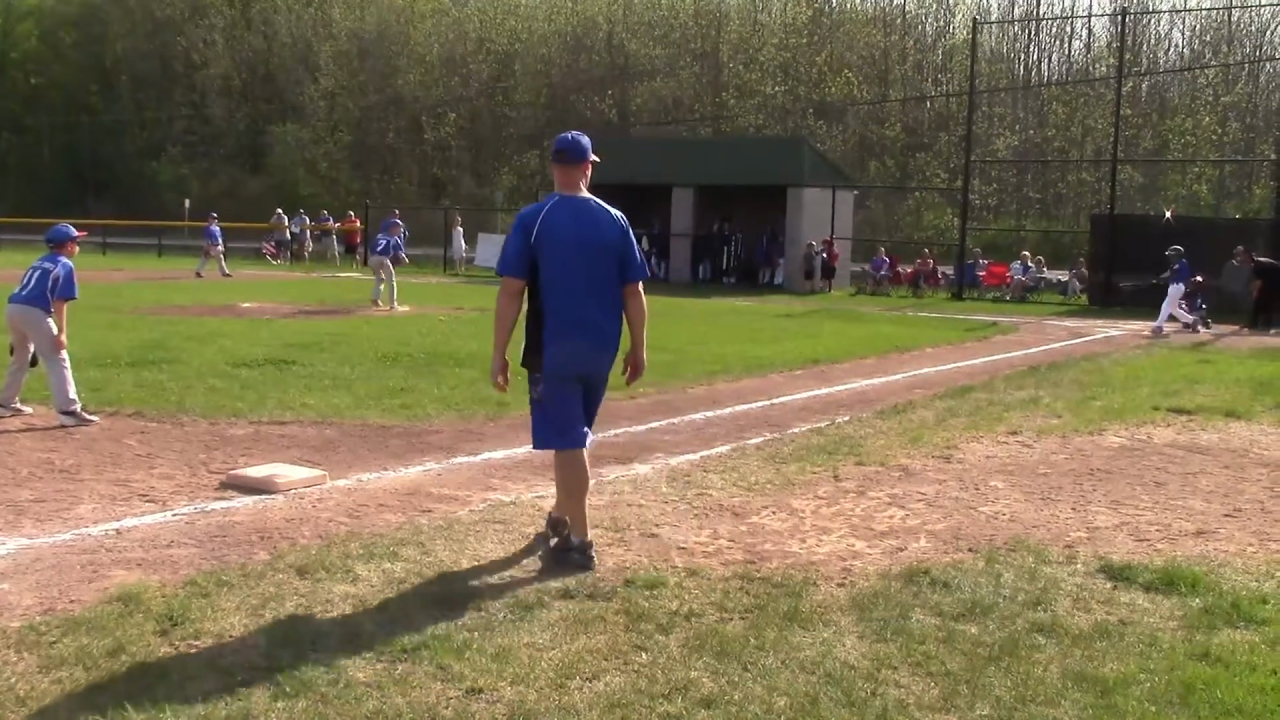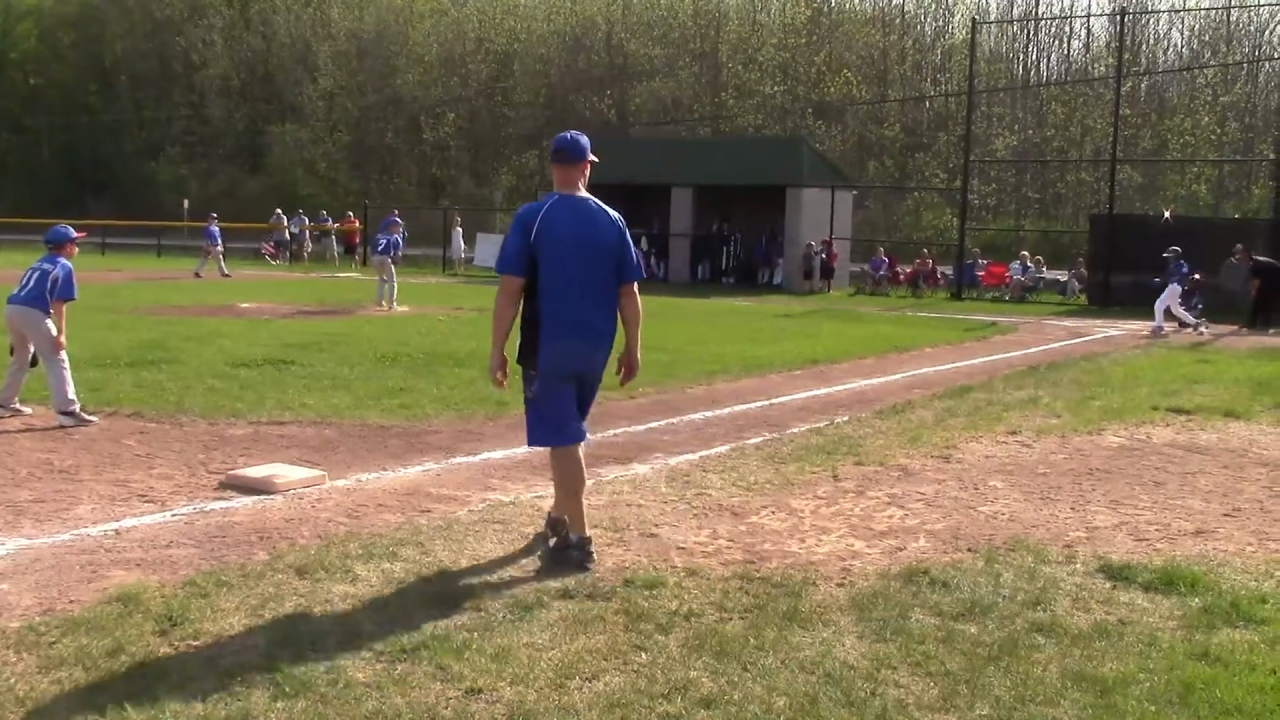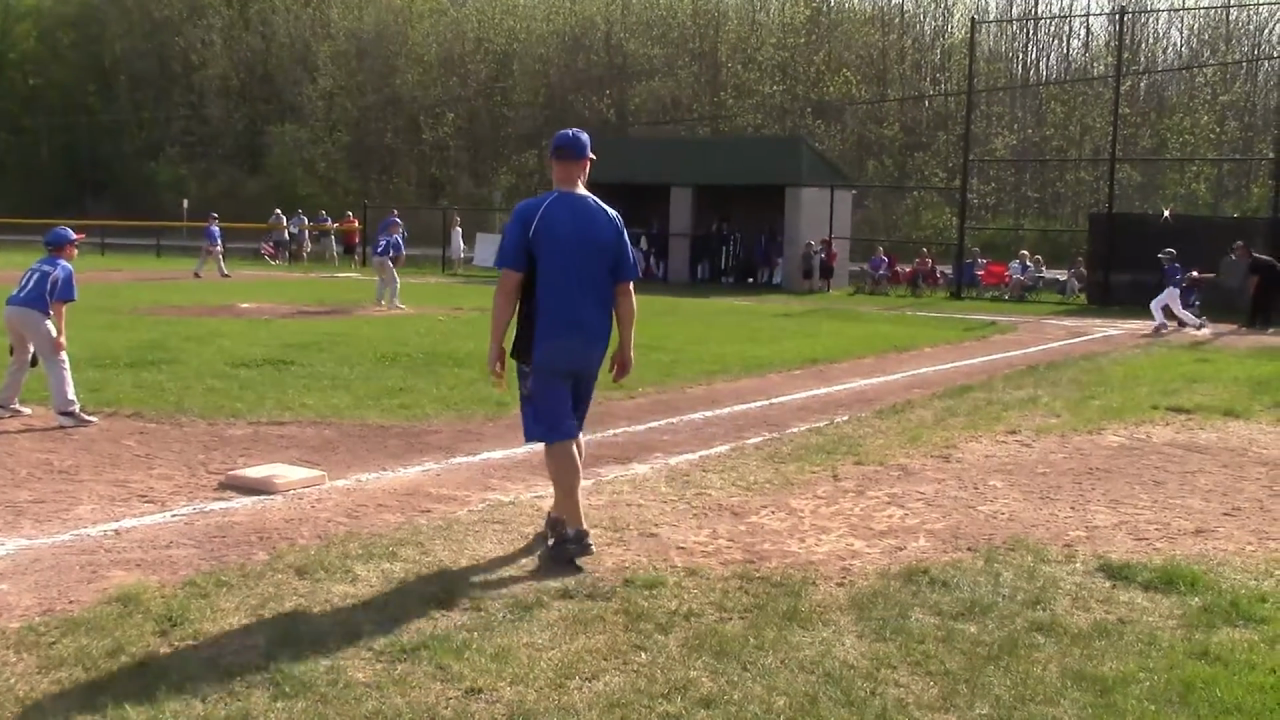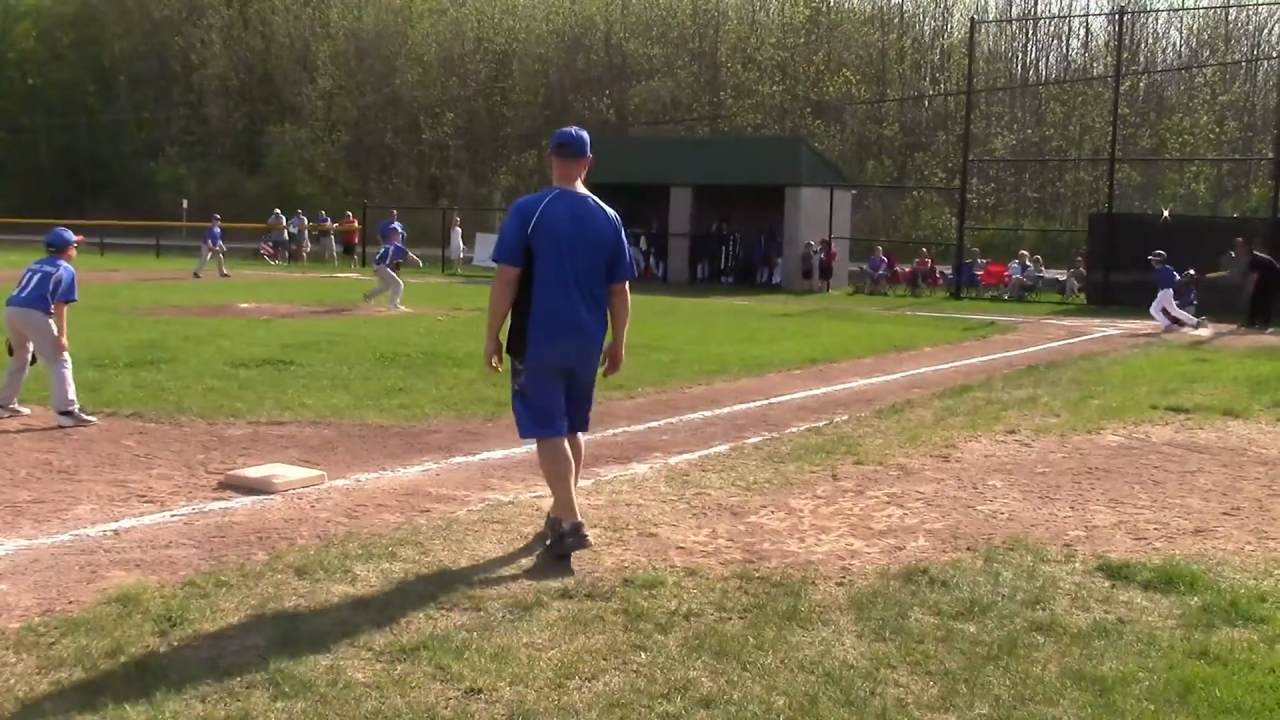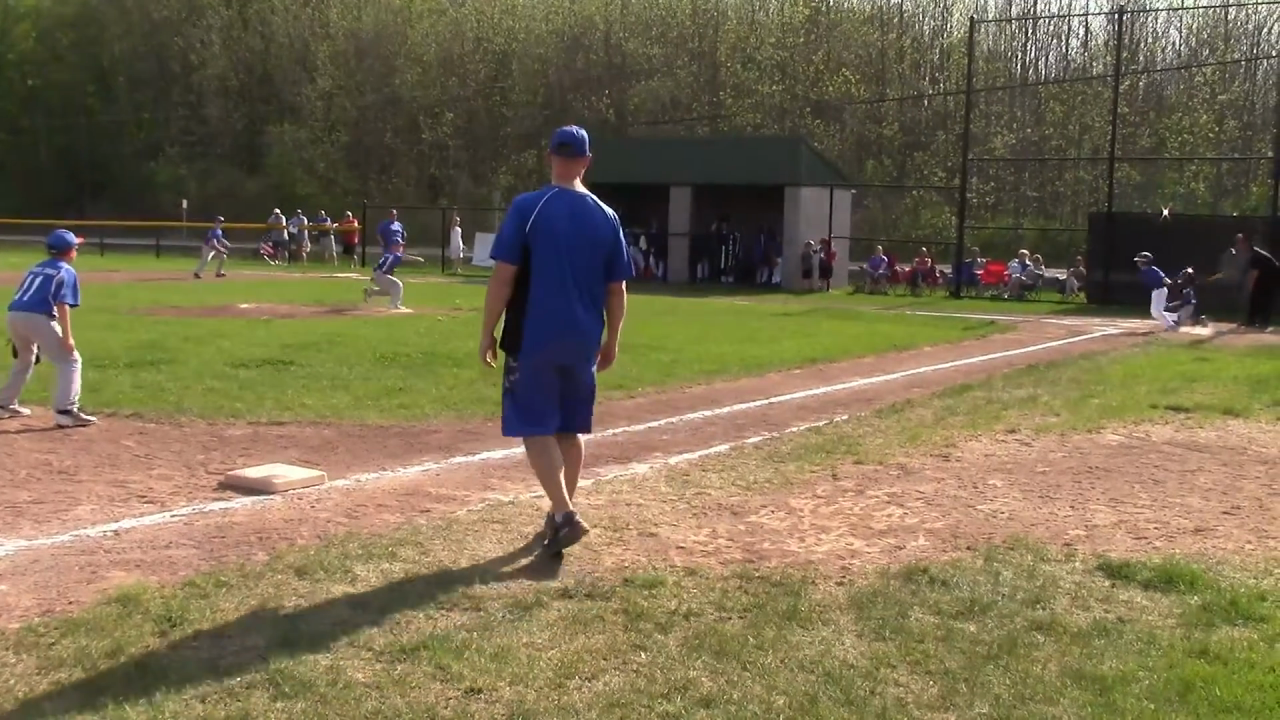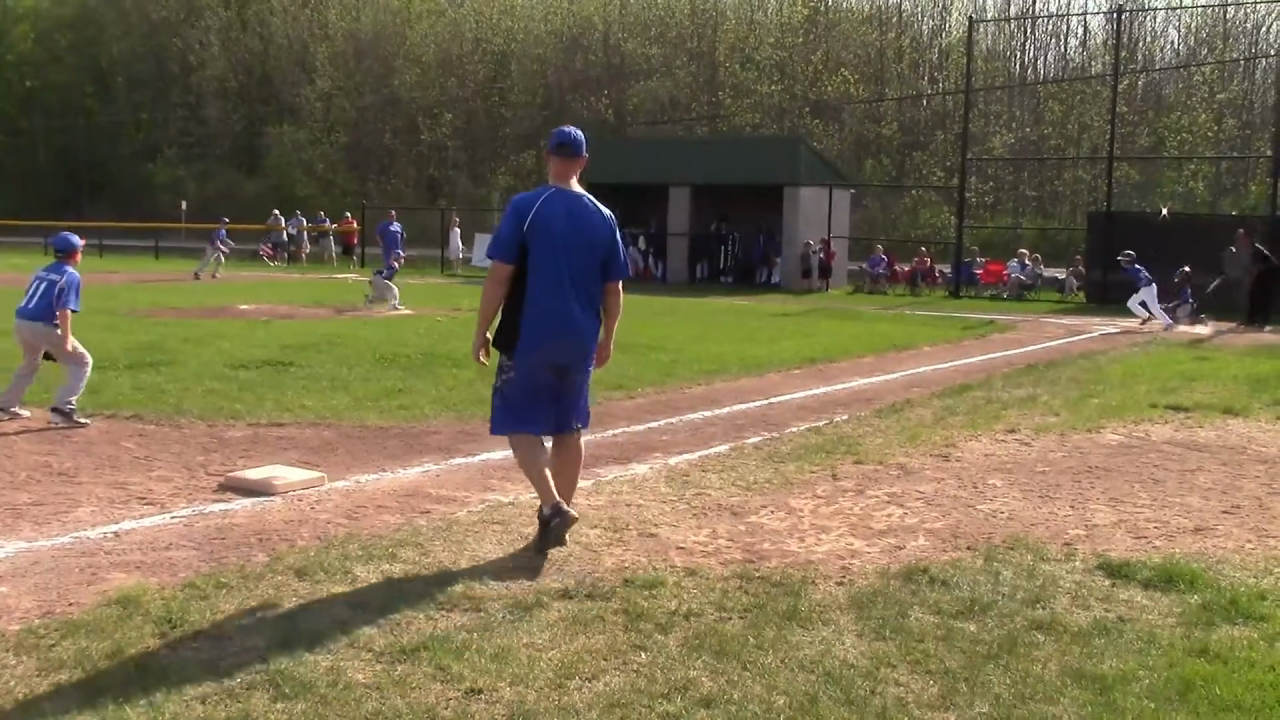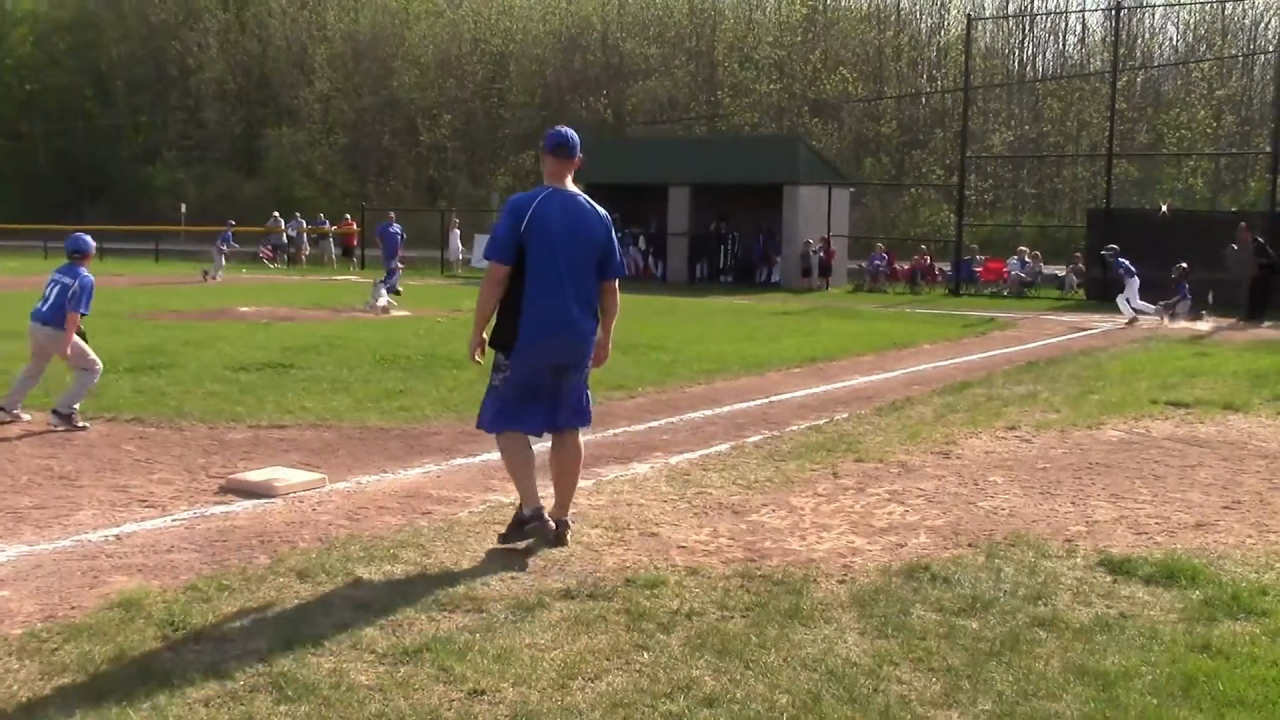
dt=0.1s
person 1, frame 1
left shoulder: (532, 219)
right shoulder: (614, 220)
left elbow: (511, 291)
right elbow: (633, 291)
left wrist: (499, 352)
right wrist: (638, 347)
left hip: (553, 351)
right hip: (600, 349)
left knee: (567, 442)
right knee: (578, 433)
left ankle: (579, 541)
right ankle: (562, 516)
person 1, frame 2
left shoulder: (531, 217)
right shoulder: (611, 220)
left elbow: (510, 290)
right elbow: (629, 292)
left wrist: (498, 348)
right wrist: (632, 347)
left hip: (548, 349)
right hip: (595, 348)
left knee: (562, 439)
right knee: (572, 430)
left ankle: (578, 538)
right ankle: (560, 517)
person 1, frame 3
left shoulder: (529, 213)
right shoulder: (610, 219)
left elbow: (509, 285)
right elbow: (624, 291)
left wrist: (496, 343)
right wrist: (626, 345)
left hip: (543, 346)
right hip: (590, 346)
left knee: (558, 435)
right knee: (571, 429)
left ankle: (575, 532)
right ankle: (561, 516)
person 1, frame 4
left shoulder: (528, 209)
right shoulder: (608, 218)
left elbow: (506, 279)
right elbow: (620, 290)
left wrist: (492, 335)
right wrist: (617, 343)
left hip: (537, 341)
right hip: (586, 343)
left knee: (546, 431)
right knee: (571, 429)
left ankle: (570, 520)
right ankle: (559, 516)
person 1, frame 5
left shoulder: (527, 207)
right shoulder: (606, 217)
left elbow: (503, 277)
right elbow: (616, 289)
left wrist: (488, 332)
right wrist: (610, 340)
left hip: (532, 339)
right hip: (582, 342)
left knee: (536, 428)
right knee: (570, 428)
left ankle: (564, 514)
right ankle: (559, 514)
person 1, frame 6
left shoulder: (524, 207)
right shoulder: (603, 217)
left elbow: (500, 276)
right elbow: (613, 289)
left wrist: (482, 329)
right wrist: (607, 337)
left hip: (527, 339)
right hip: (579, 342)
left knee: (518, 423)
right knee: (568, 428)
left ankle: (553, 508)
right ankle: (558, 516)
person 1, frame 7
left shoulder: (521, 207)
right shoulder: (599, 217)
left elbow: (496, 277)
right elbow: (609, 288)
left wrist: (478, 330)
right wrist: (604, 336)
left hip: (525, 339)
right hip: (577, 342)
left knee: (508, 422)
right knee: (567, 428)
left ankle: (531, 509)
right ankle: (559, 519)
person 2, frame 1
left shoulder: (40, 262)
right shoulder: (65, 265)
right elbow: (59, 301)
left wrist: (21, 331)
right wrist: (61, 332)
right hip: (34, 312)
left knee: (21, 357)
right knee: (57, 360)
right ankle: (69, 411)
person 2, frame 2
left shoulder: (39, 263)
right shoulder: (64, 267)
right elbow: (58, 302)
left wrist: (20, 332)
right wrist: (61, 333)
right hip: (32, 313)
left knee: (21, 357)
right knee: (57, 360)
right ankle: (68, 411)
person 2, frame 3
left shoulder: (38, 264)
right shoulder: (64, 268)
right elbow: (58, 303)
left wrist: (18, 334)
right wrist: (61, 334)
right hip: (32, 314)
left knee: (21, 357)
right knee: (57, 361)
right ankle: (67, 412)
person 2, frame 4
left shoulder: (36, 265)
right shoulder: (66, 270)
right elbow: (60, 303)
right wrist: (62, 335)
right hip: (34, 315)
left knee: (21, 357)
right knee: (61, 361)
right ankle: (67, 411)
person 2, frame 5
left shoulder: (37, 268)
right shoulder: (67, 272)
right elbow: (62, 305)
left wrist: (17, 335)
right wrist: (67, 336)
right hip: (37, 319)
left knee: (25, 360)
right knee: (69, 361)
right ankle: (66, 410)
person 2, frame 6
left shoulder: (43, 271)
right shoulder: (71, 277)
right elbow: (65, 310)
right wrist: (66, 340)
left hip: (21, 322)
right hip: (43, 326)
left knee: (29, 365)
right knee: (82, 362)
right ankle: (63, 409)
person 2, frame 7
left shoulder: (59, 272)
right shoulder: (85, 279)
right elbow: (74, 313)
right wrist: (67, 344)
left hip: (36, 325)
right hip: (55, 330)
left knee: (35, 367)
right knee: (93, 367)
right ankle: (63, 412)
